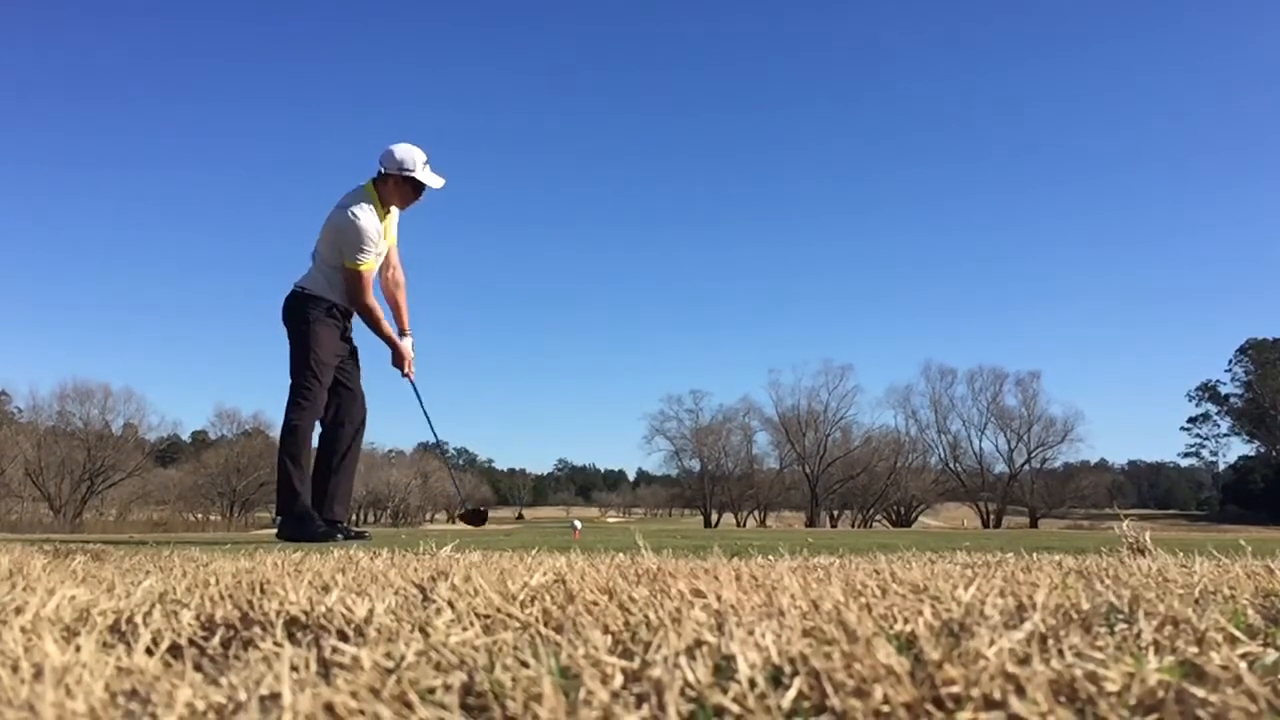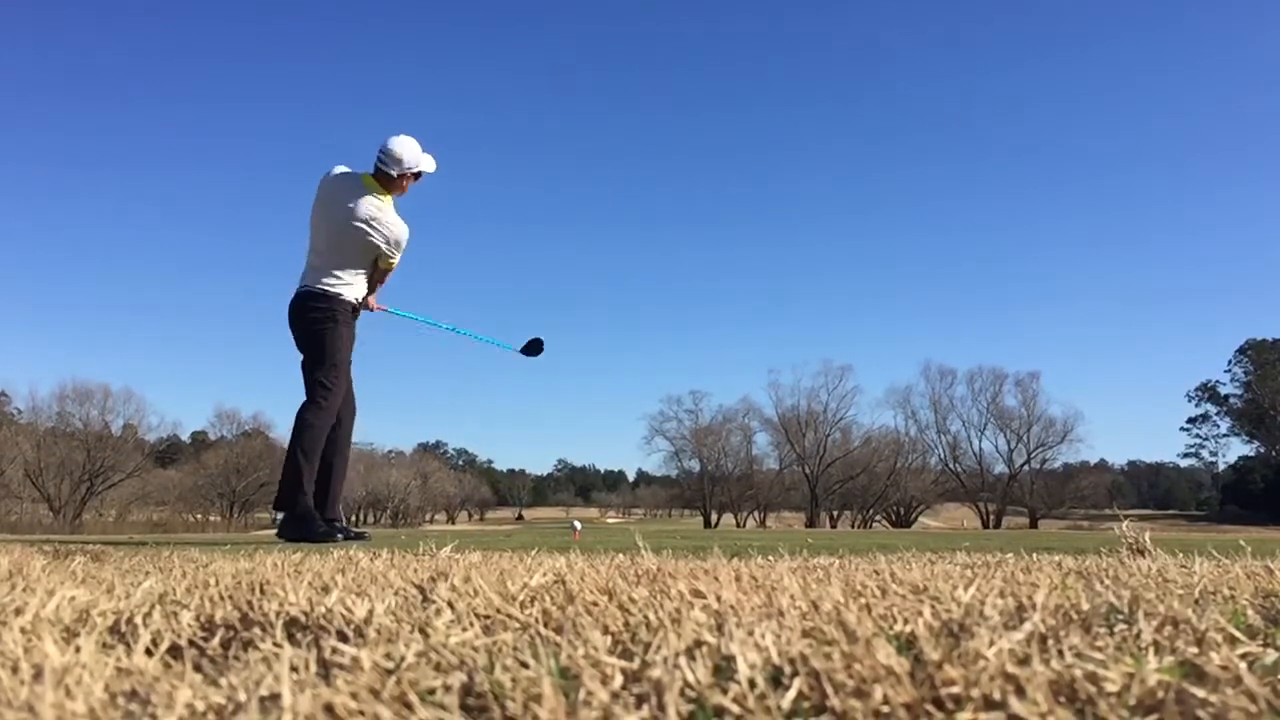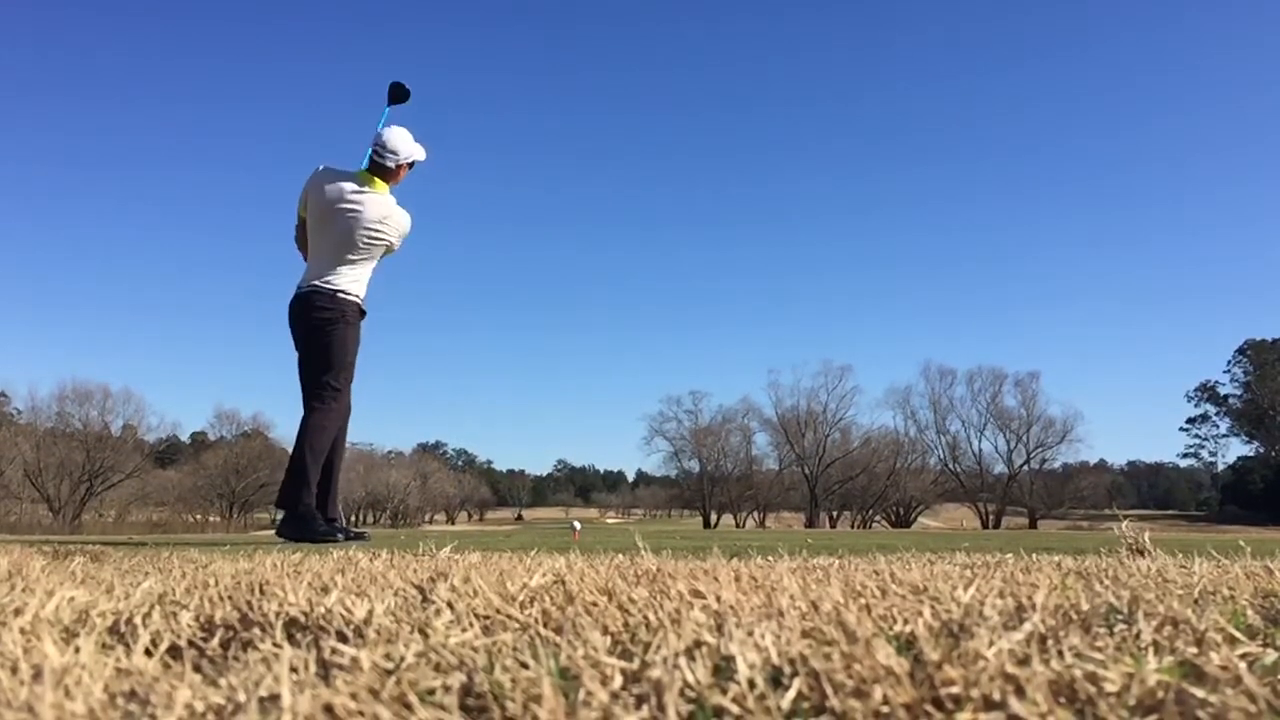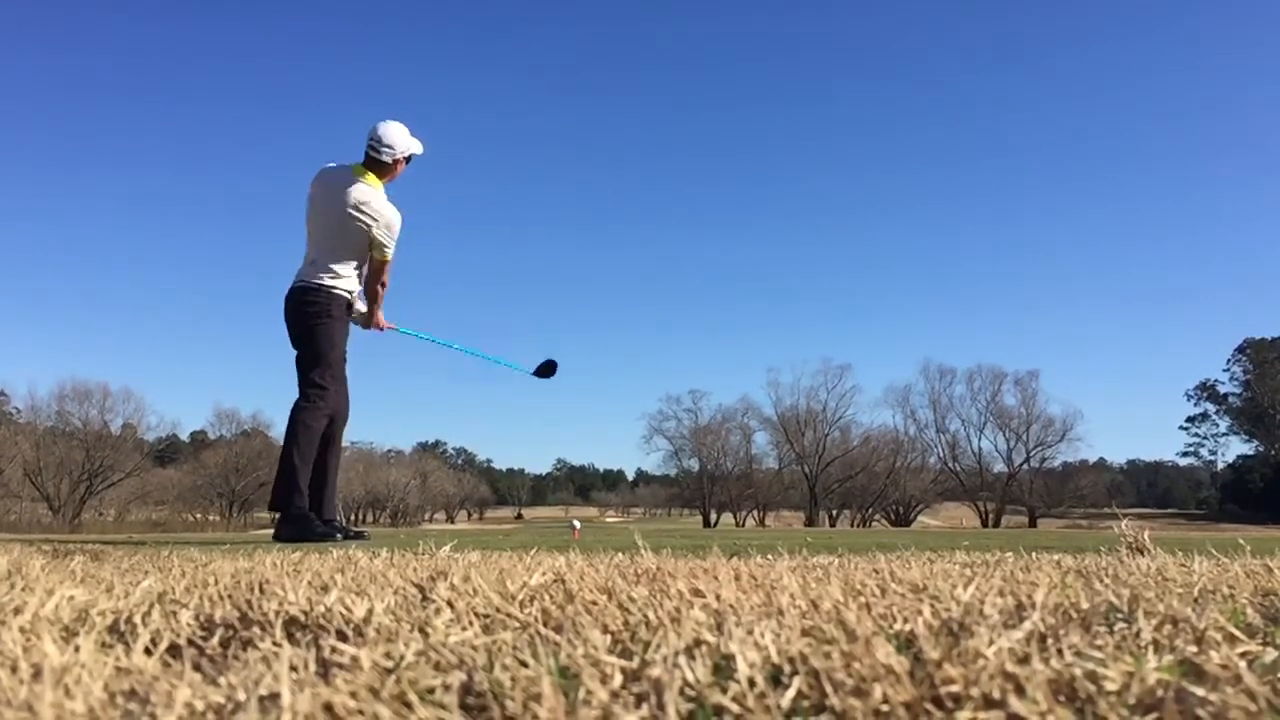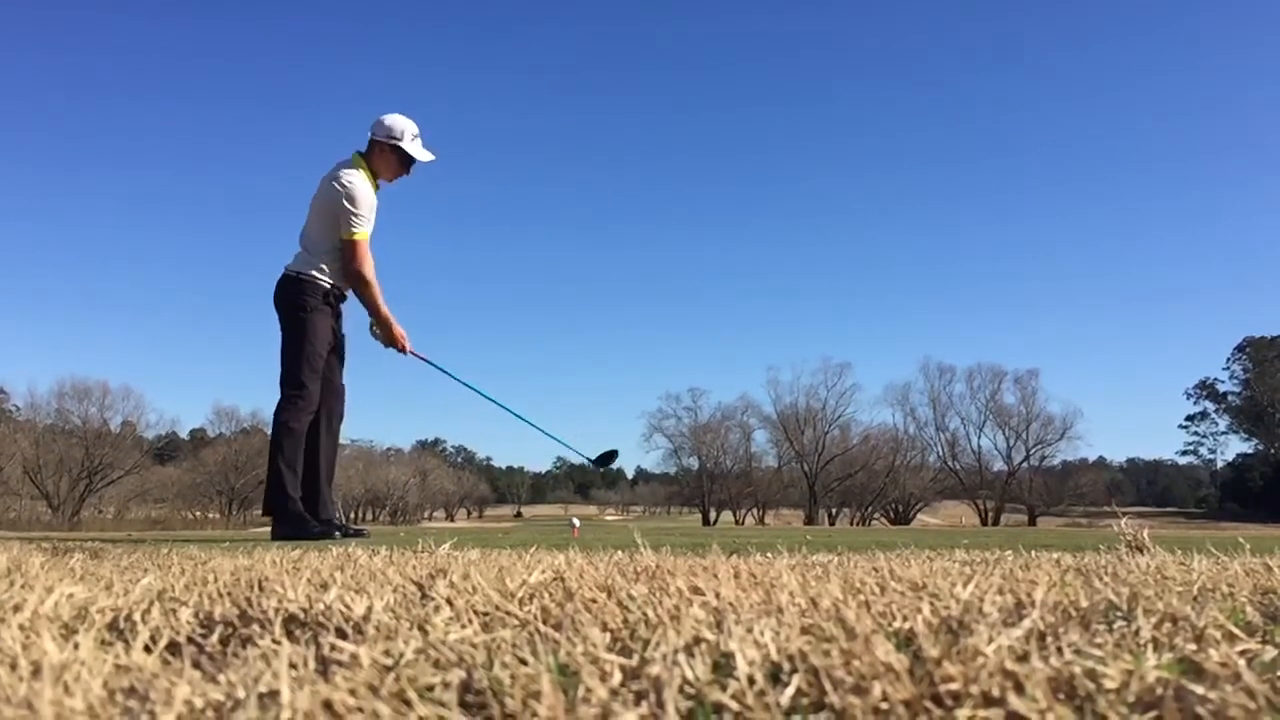
dt=0.4s
person 1, frame 1
left shoulder: (388, 210)
right shoulder: (360, 220)
left elbow: (392, 274)
right elbow: (362, 297)
left wrist: (406, 334)
right wrist: (395, 345)
left hip: (336, 315)
right hip: (313, 310)
left knee: (349, 413)
right knee: (309, 403)
left ankle: (328, 515)
right ankle: (295, 514)
person 1, frame 2
left shoulder: (334, 179)
right shoulder: (394, 228)
right wrist: (366, 297)
left hip: (312, 304)
right hip: (331, 310)
left knee: (340, 411)
right knee: (323, 403)
left ankle: (325, 514)
right ankle: (297, 512)
person 1, frame 3
left shoulder: (322, 180)
right shoulder: (398, 220)
left elbow: (302, 238)
left hip: (305, 304)
right hip: (338, 311)
left knee: (331, 407)
right knee: (329, 405)
left ankle: (323, 515)
right ankle: (298, 510)
person 1, frame 4
left shoulder: (326, 176)
right shoulder: (386, 214)
right elbow: (378, 281)
right wrist: (373, 314)
left hip: (305, 298)
right hip: (326, 305)
left knee: (333, 408)
right knee: (317, 401)
left ankle: (321, 514)
right ankle: (292, 511)
person 1, frame 5
left shoulder: (352, 176)
right shoulder: (358, 189)
left elbow: (354, 259)
right elbow: (358, 270)
left wrist: (377, 317)
right wrist: (388, 323)
left hip: (321, 299)
right hip: (307, 295)
left knee: (328, 406)
right knee: (301, 399)
left ankle: (318, 511)
right ankle: (287, 512)
